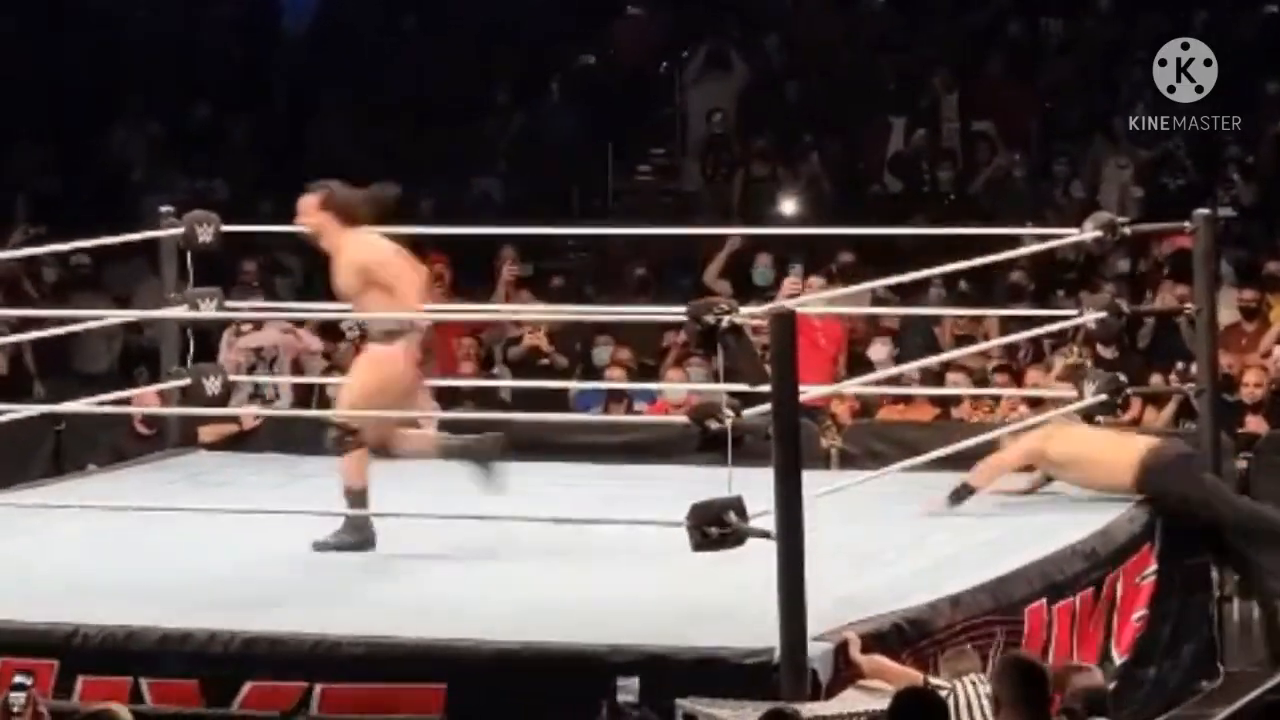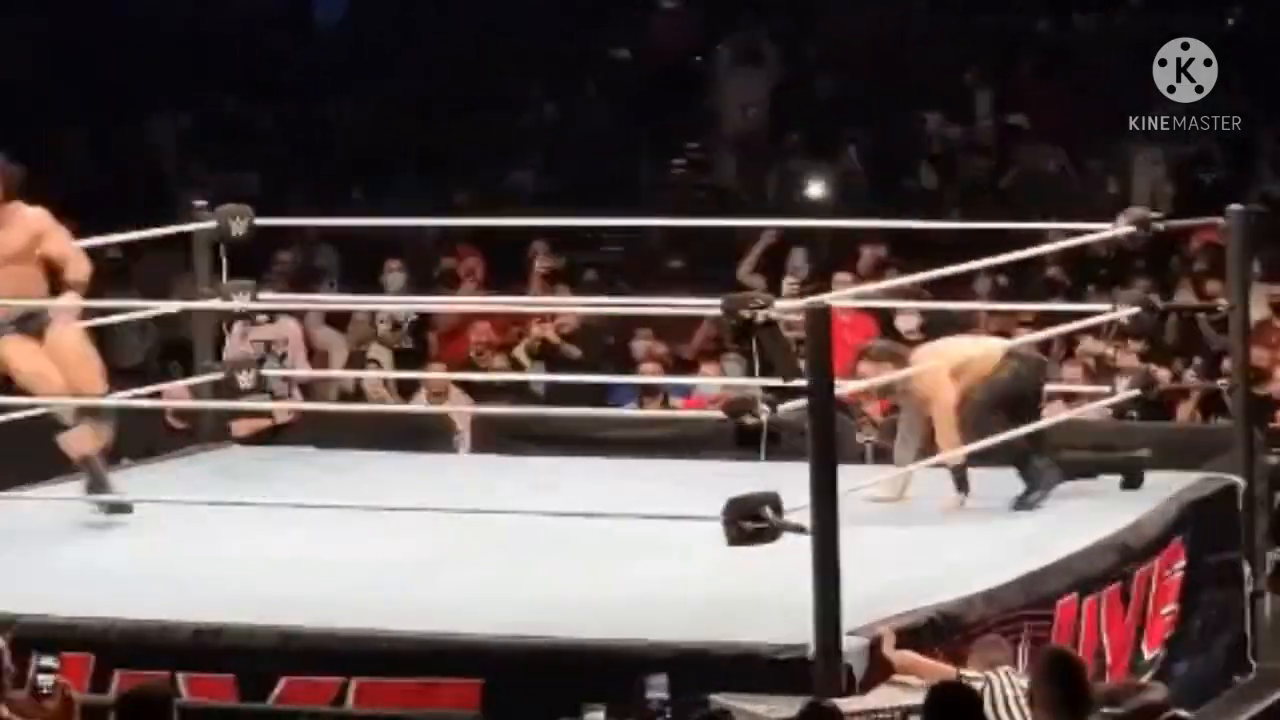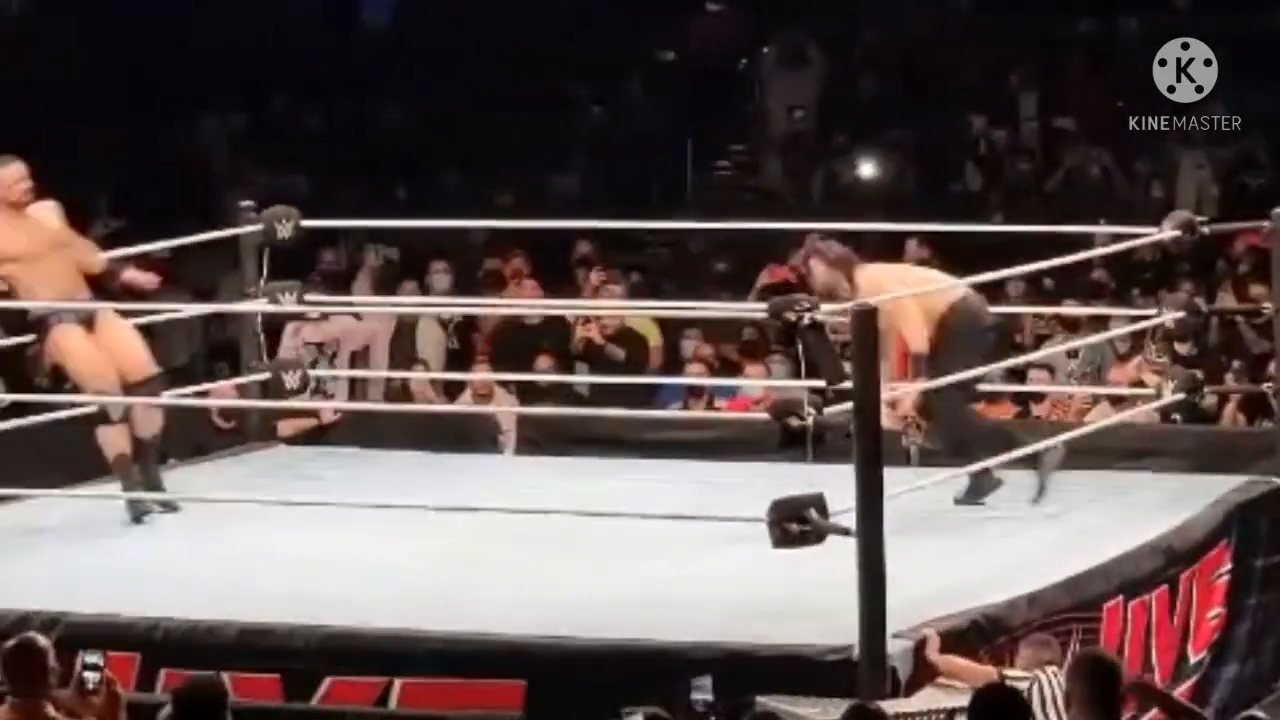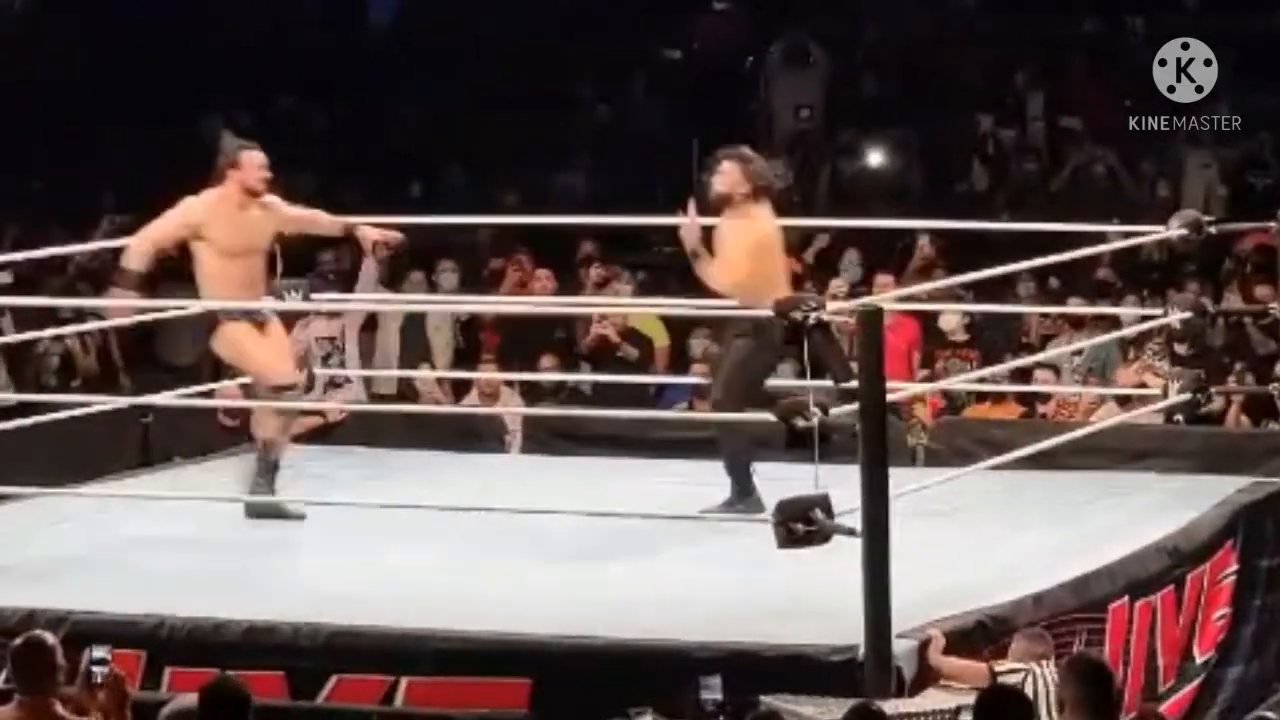
dt=0.7s
person 1, frame 1
left shoulder: (355, 250)
right shoulder: (347, 251)
left elbow: (412, 275)
left wrist: (410, 338)
left hip: (399, 339)
right hip: (390, 340)
left knee: (345, 425)
right knee: (378, 433)
left ankle: (358, 527)
right ankle: (472, 448)
person 1, frame 2
left shoulder: (33, 218)
left elbow: (75, 260)
left wrist: (73, 292)
left hip: (48, 315)
left knee: (94, 396)
right knee: (59, 396)
left ankle: (97, 474)
right ankle: (98, 481)
person 1, frame 3
left shoulder: (48, 210)
left wrist: (123, 272)
left hip: (92, 308)
right hip: (56, 322)
left knee: (147, 378)
right knee: (110, 396)
left ankle: (149, 474)
right ankle: (131, 485)
person 1, frame 4
left shoulder: (269, 208)
right shoulder: (199, 209)
left elbow: (312, 220)
right elbow: (144, 241)
left wrist: (357, 230)
right wrist: (127, 285)
left hip: (260, 314)
right hip: (223, 319)
left knee: (282, 394)
right knee: (287, 385)
left ankle: (263, 492)
right ankle: (263, 474)
person 2, frame 1
left shoulder: (1035, 442)
right shoulder: (1057, 434)
left elbow: (990, 467)
left wrist: (955, 496)
right wrist: (1032, 485)
left hip: (1163, 464)
right hip: (1161, 455)
left knee: (1239, 516)
person 2, frame 2
left shoulder: (929, 371)
right shoulder: (912, 378)
left elbow: (947, 432)
right elbow: (909, 433)
left wrist: (961, 490)
right wrist: (896, 488)
left hip: (1023, 365)
left knee: (971, 417)
left ankle: (1038, 472)
person 2, frame 3
left shoulder: (870, 282)
right shoulder: (857, 294)
left elbow: (913, 328)
left wrist: (917, 382)
left hip: (966, 320)
right hip: (958, 324)
left knee: (947, 409)
right knee: (934, 405)
left ankle: (1040, 453)
right ankle: (982, 478)
person 2, frame 4
left shoulder: (750, 226)
right shoulder: (741, 214)
left elbow: (728, 284)
left wrist: (693, 248)
left hip: (765, 323)
right hip: (752, 317)
left knee: (725, 404)
left ankle: (744, 495)
